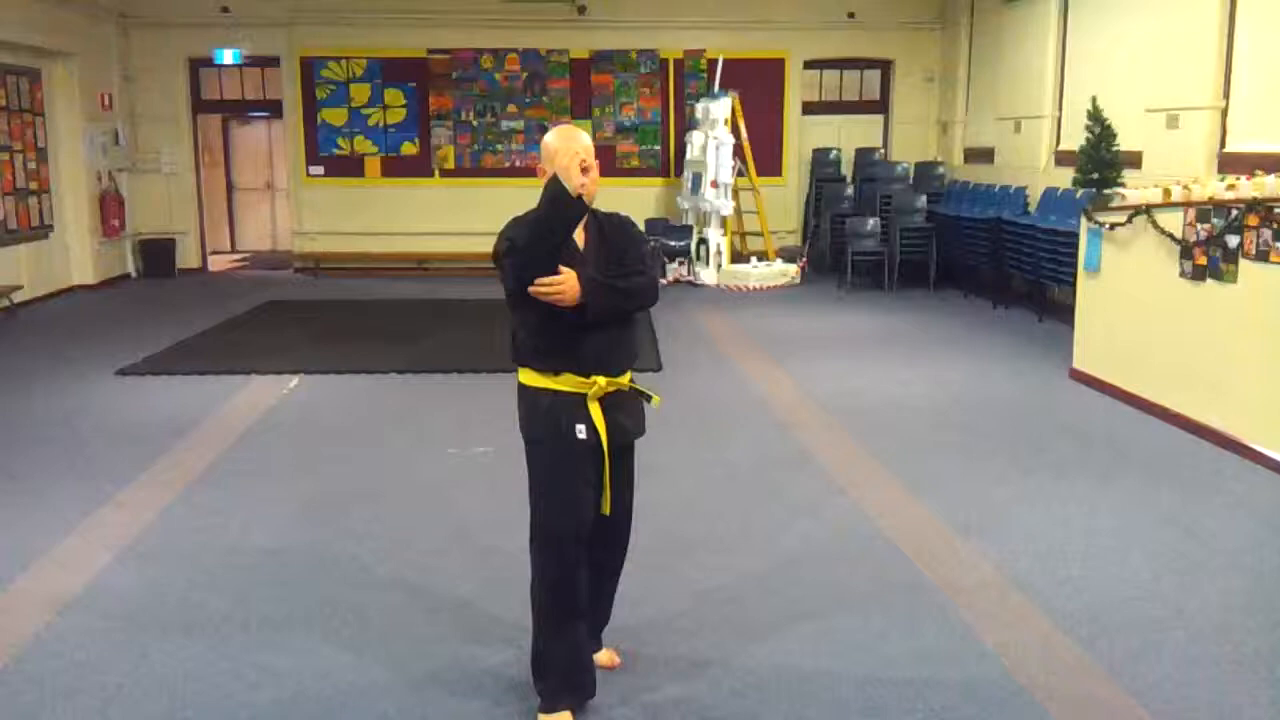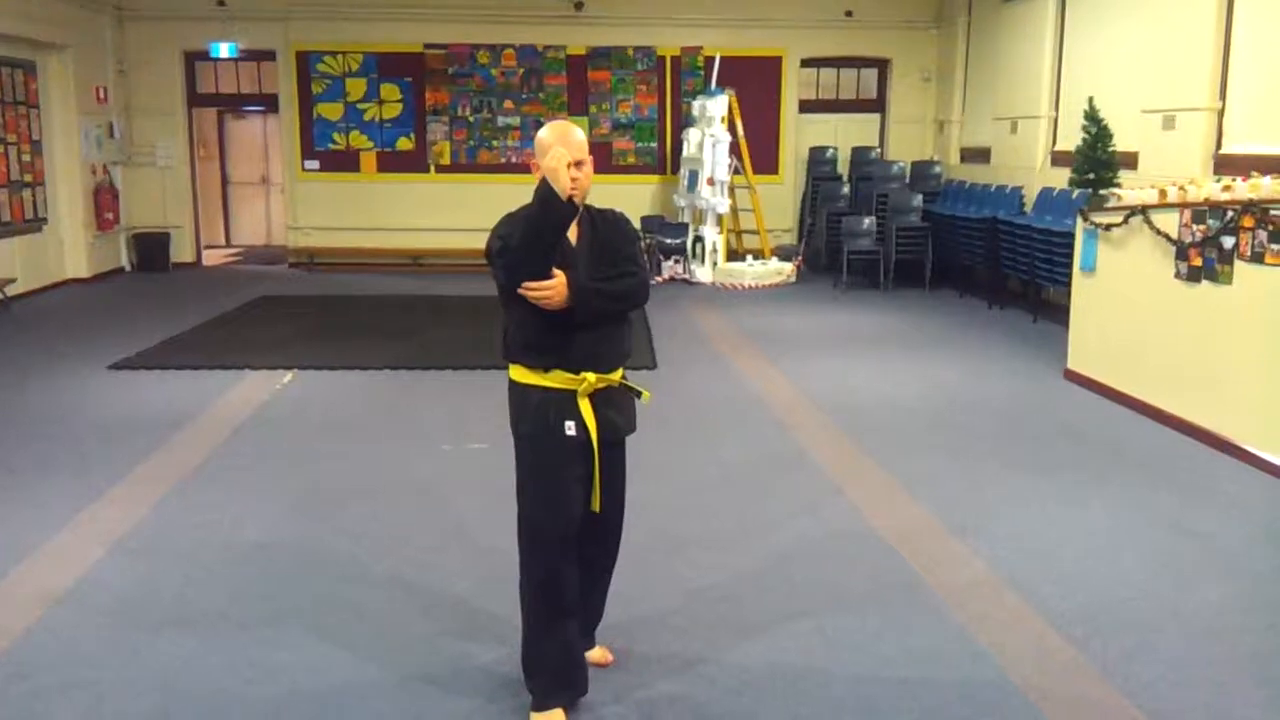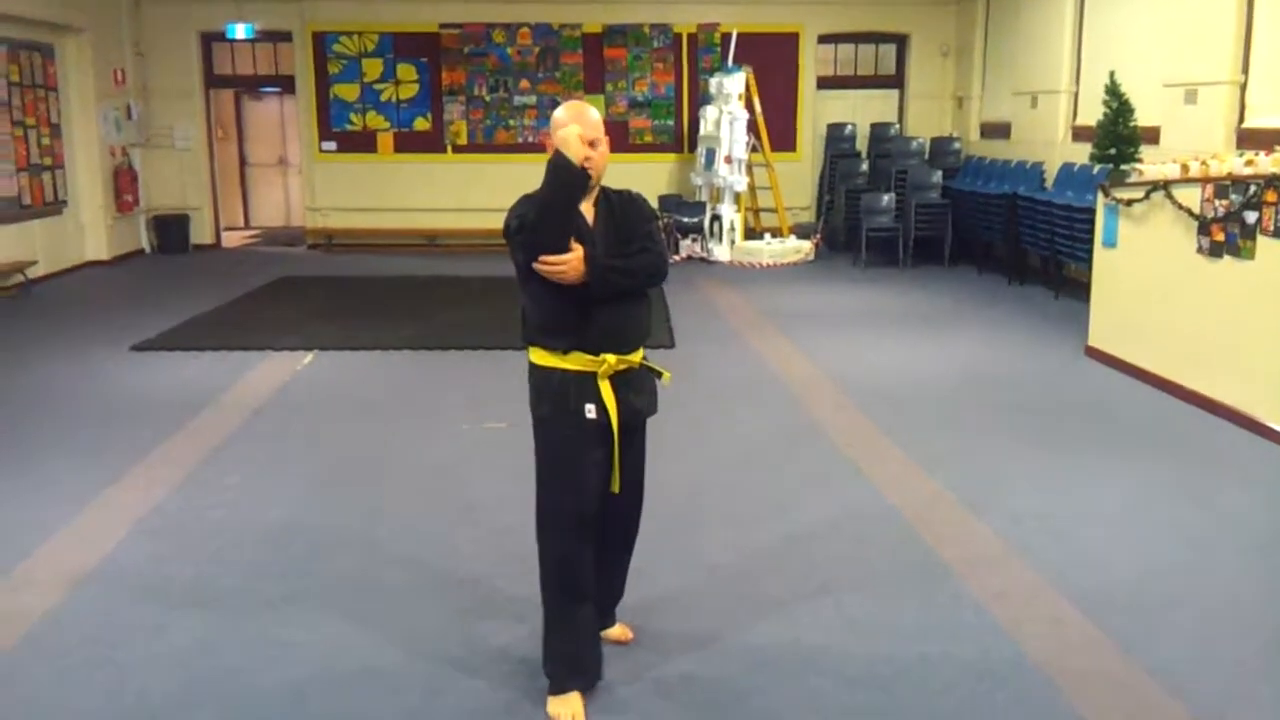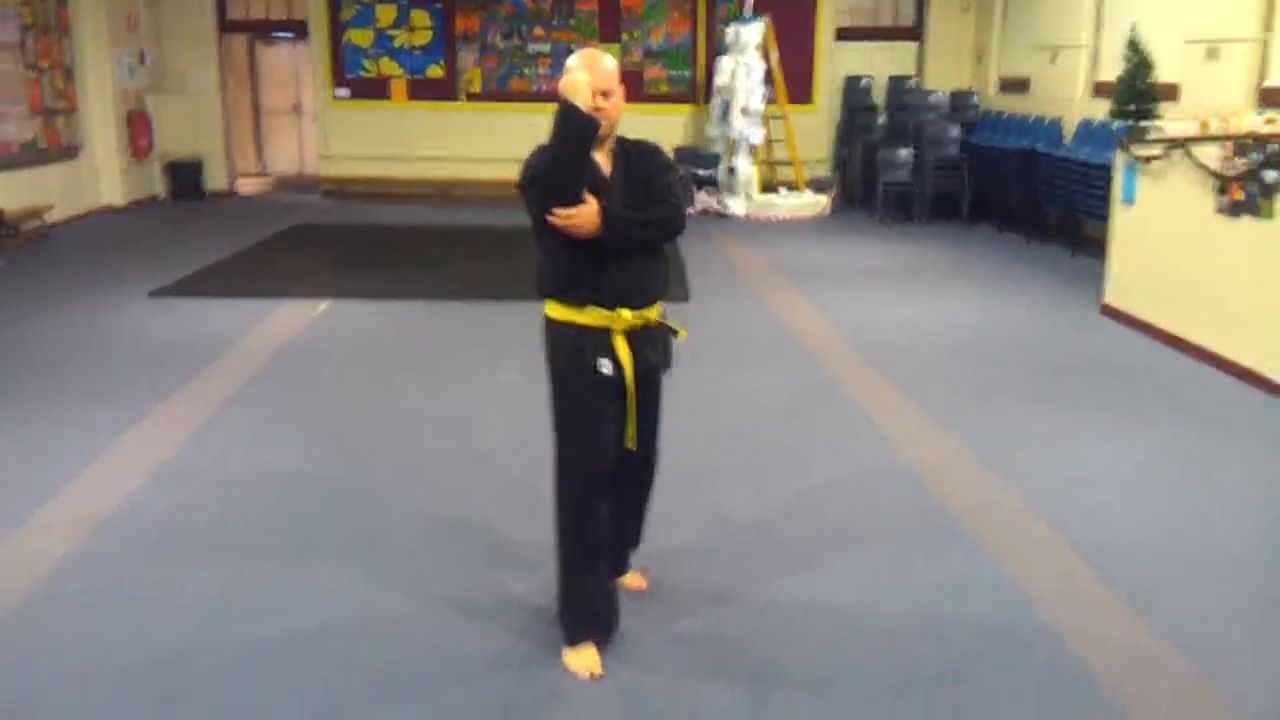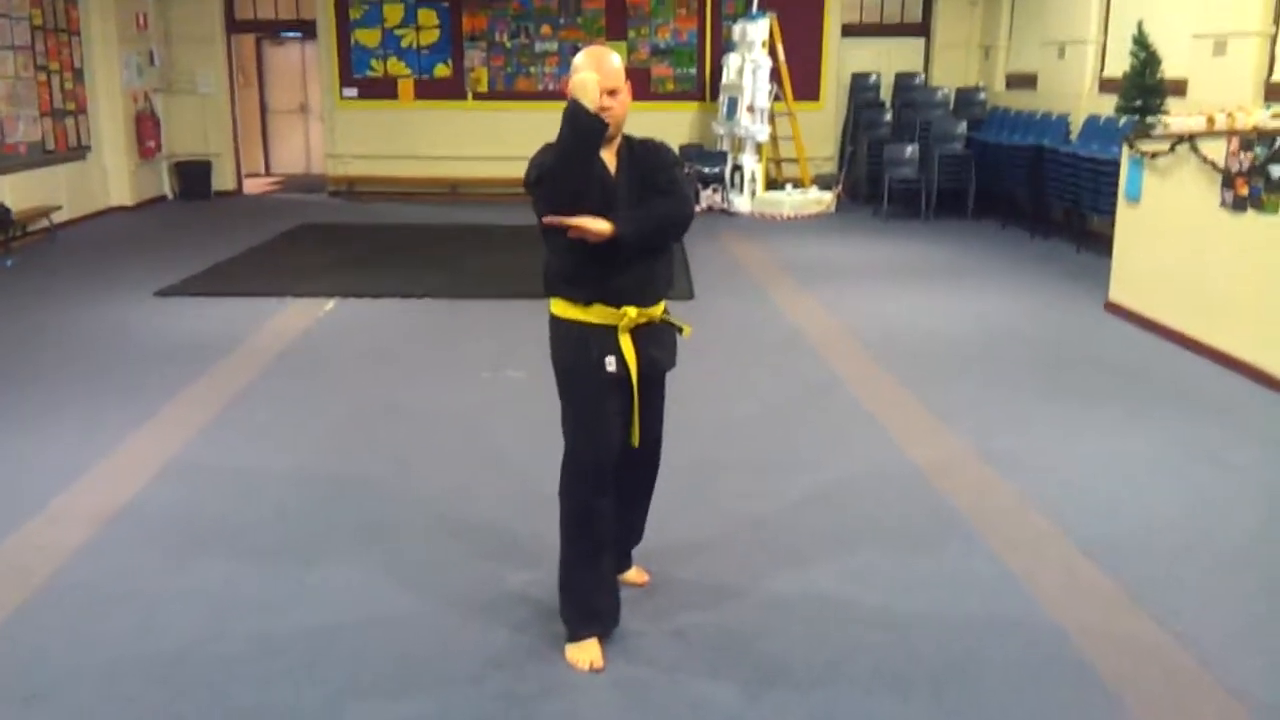
dt=0.5s
person 1, frame 1
left shoulder: (619, 231)
right shoulder: (523, 233)
left elbow: (645, 287)
right elbow: (532, 265)
left wrist: (586, 292)
right wrist: (560, 190)
left hip: (613, 402)
right hip: (553, 406)
left knee: (608, 530)
right knee: (560, 538)
left ankle: (586, 637)
person 1, frame 2
left shoulder: (613, 228)
right shoulder: (515, 230)
left elbow: (636, 287)
right elbow: (526, 266)
left wrist: (575, 294)
right wrist: (552, 195)
left hip: (605, 399)
right hip: (543, 402)
left knee: (599, 528)
right knee: (548, 536)
left ankle: (579, 634)
person 1, frame 3
left shoulder: (631, 208)
right shoulder: (531, 211)
left elbow: (654, 264)
right elbow: (543, 245)
left wrist: (591, 269)
right wrist: (564, 165)
left hip: (626, 380)
right hip: (563, 385)
left knee: (619, 508)
right knee: (566, 520)
left ankle: (599, 611)
person 1, frame 4
left shoulder: (648, 160)
right shoulder: (547, 163)
left elbow: (671, 218)
right elbow: (558, 196)
left wrist: (606, 222)
right wrist: (572, 113)
left hip: (641, 335)
right hip: (580, 338)
left knee: (633, 461)
right knee: (583, 472)
left ankle: (613, 560)
right ankle: (583, 624)
person 1, frame 5
left shoulder: (654, 157)
right shoulder: (555, 159)
left elbow: (677, 213)
right elbow: (561, 195)
left wrist: (612, 230)
right wrist: (581, 115)
left hip: (645, 332)
right hip: (583, 335)
left knee: (638, 455)
right knee: (590, 464)
left ankle: (616, 555)
right ankle: (585, 618)
